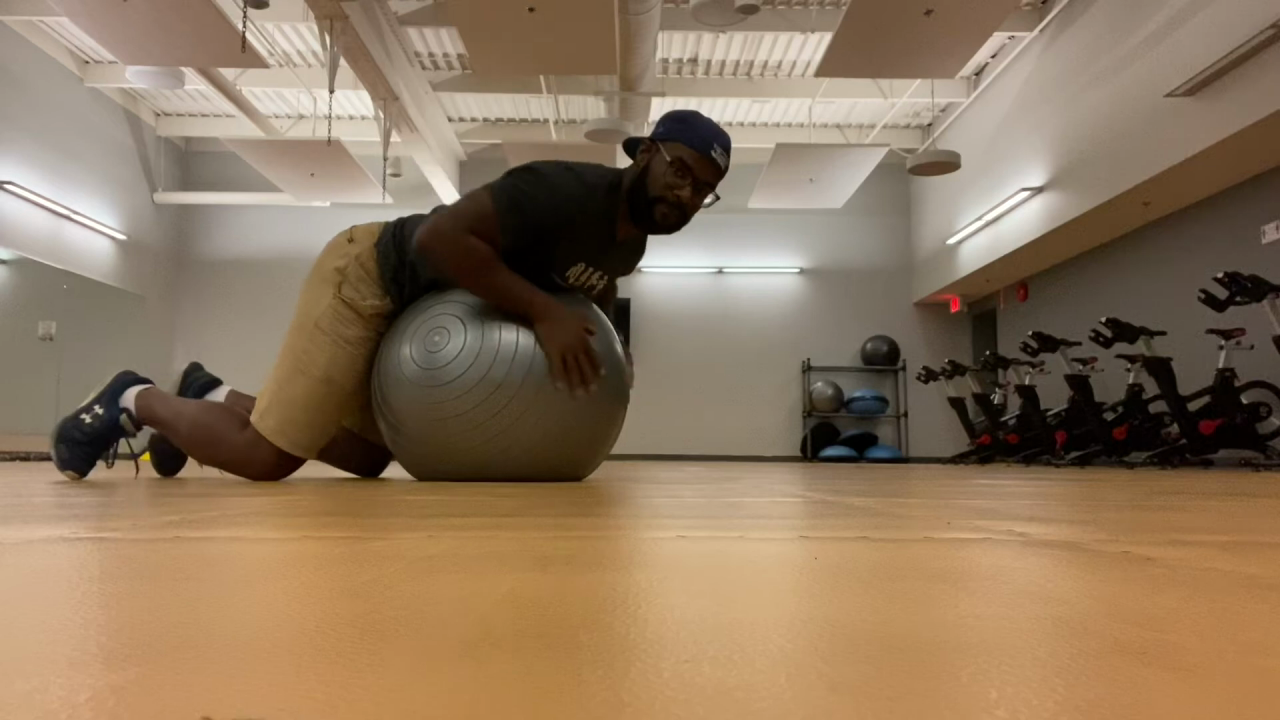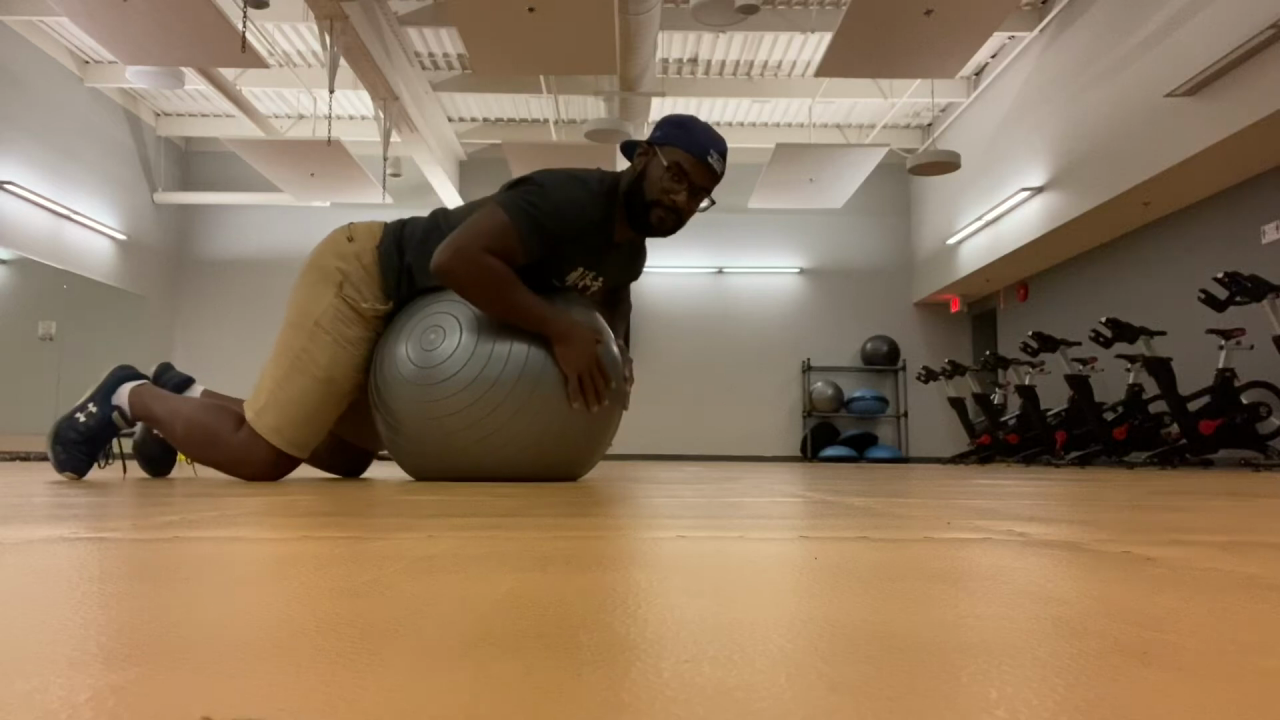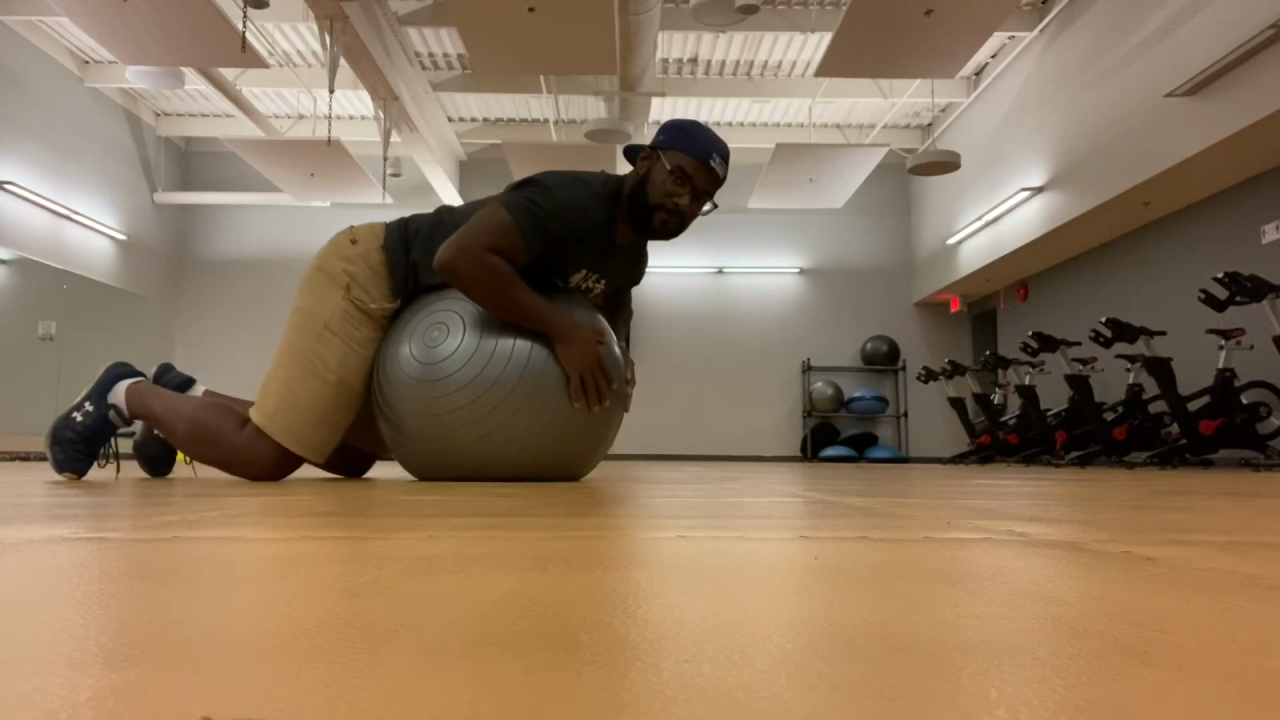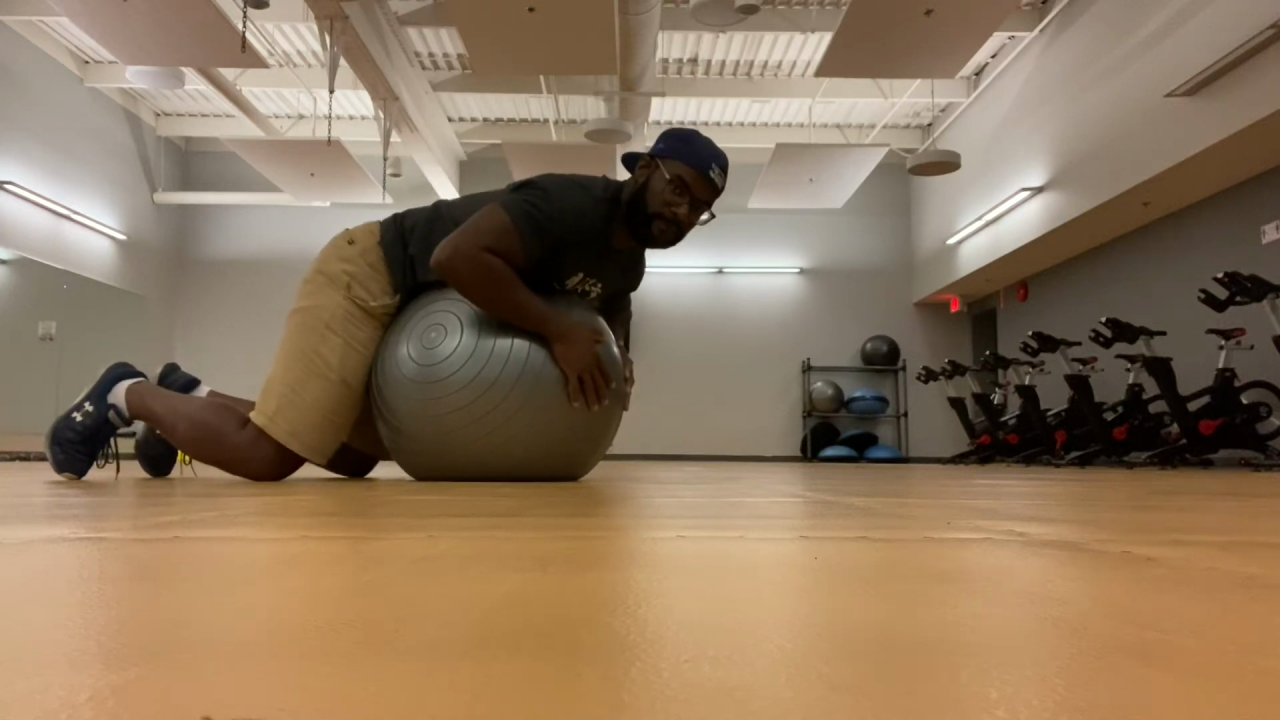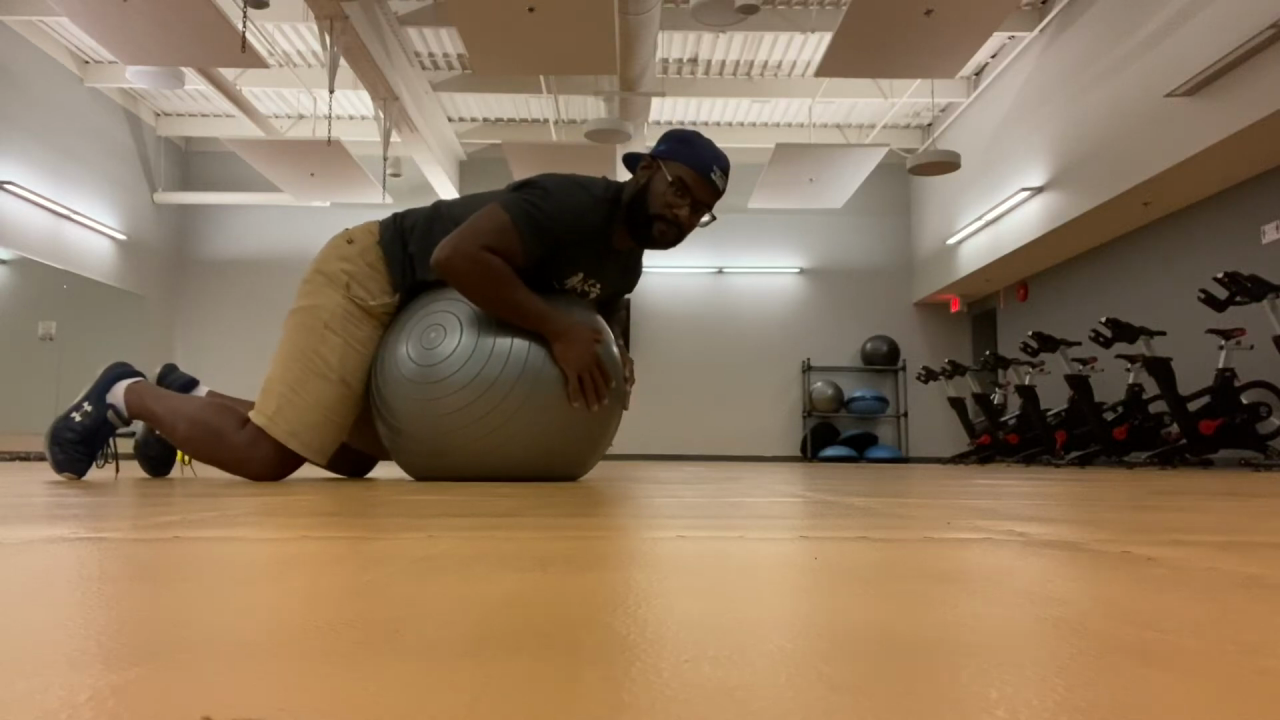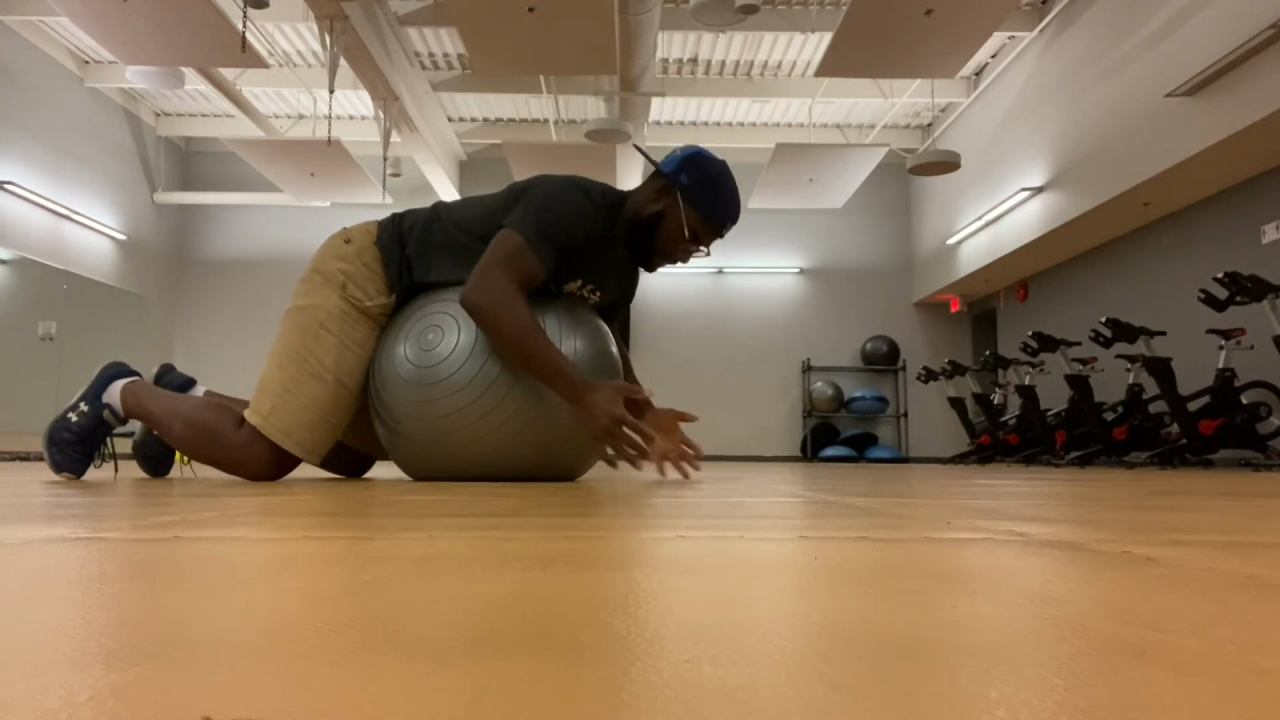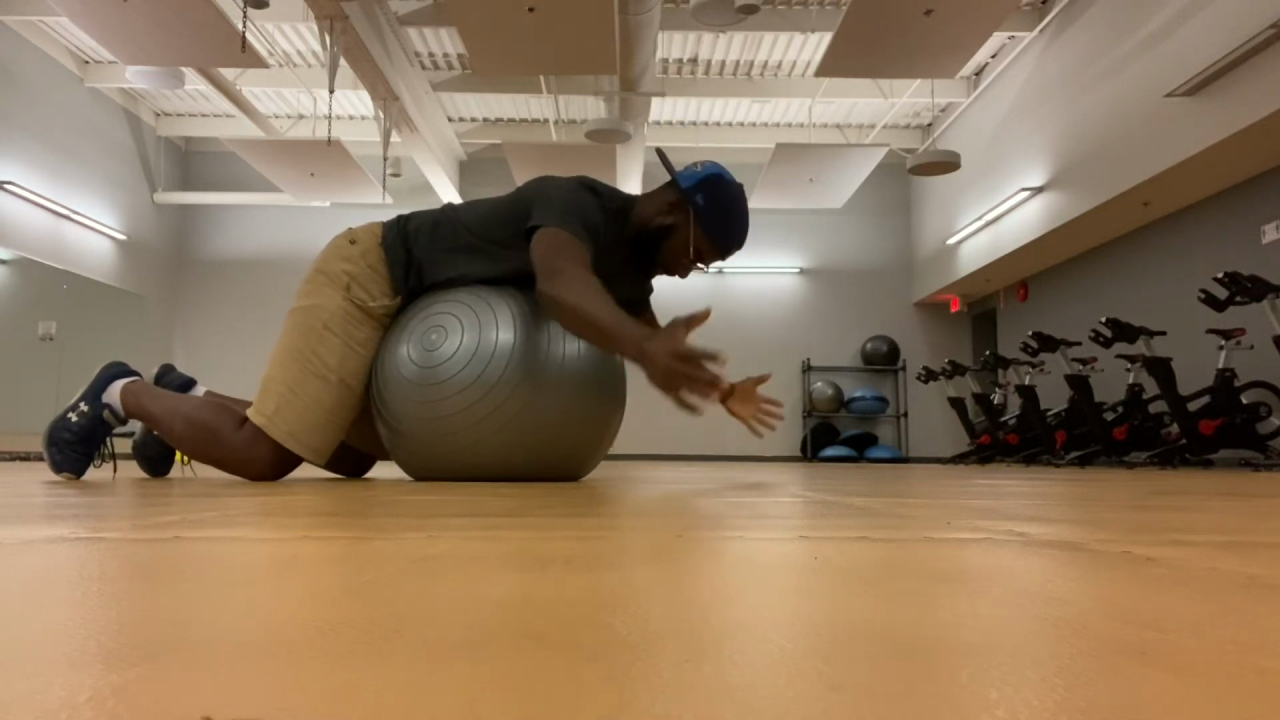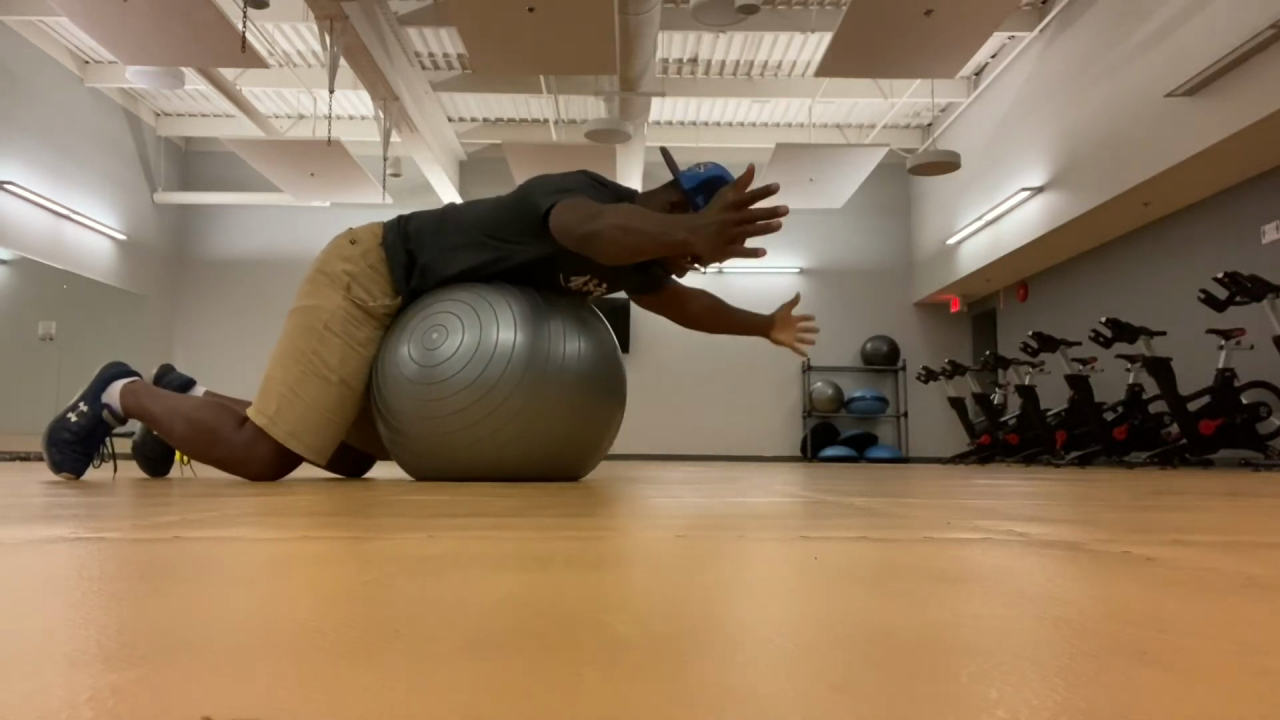
dt=0.4s
person 1, frame 1
left shoulder: (631, 242)
right shoulder: (568, 191)
left elbow: (594, 286)
right elbow: (436, 239)
left wrist: (600, 338)
right wrist: (541, 310)
left hip: (416, 313)
right hip: (370, 278)
left knee: (366, 457)
right knee: (265, 455)
left ankle: (212, 395)
right ankle: (138, 401)
person 1, frame 2
left shoulder: (629, 248)
right shoulder: (569, 199)
left elbow: (613, 297)
right elbow: (457, 261)
left wrist: (615, 347)
right wrist: (560, 332)
left hip: (407, 308)
right hip: (365, 274)
left knee: (346, 456)
right knee: (260, 456)
left ankle: (184, 394)
right ankle: (132, 398)
person 1, frame 3
left shoulder: (631, 255)
right shoulder: (573, 199)
left elbow: (612, 304)
right elbow: (460, 257)
left wrist: (615, 351)
right wrist: (561, 331)
left hip: (414, 311)
right hip: (370, 274)
left knee: (349, 456)
right knee: (264, 456)
left ankle: (188, 394)
right ankle: (131, 395)
person 1, frame 4
left shoulder: (627, 263)
right shoulder: (574, 204)
left elbow: (611, 311)
right elbow: (457, 258)
left wrist: (613, 353)
right wrist: (557, 331)
left hip: (416, 309)
right hip: (371, 275)
left knee: (352, 456)
right knee: (264, 454)
left ankle: (192, 395)
right ankle: (129, 395)
person 1, frame 5
left shoulder: (625, 265)
right shoulder: (571, 203)
left elbow: (594, 314)
right elbow: (455, 256)
left wrist: (606, 351)
right wrist: (558, 331)
left hip: (415, 309)
right hip: (371, 275)
left knee: (352, 457)
right knee: (265, 455)
left ankle: (191, 395)
right ankle: (129, 395)
person 1, frame 6
left shoulder: (620, 269)
right shoulder: (571, 206)
right elbow: (486, 295)
left wrist: (649, 414)
right wrist: (582, 395)
left hip: (410, 312)
right hip: (365, 276)
left knee: (348, 456)
right knee: (259, 455)
left ankle: (185, 395)
right ankle: (124, 393)
person 1, frame 7
left shoulder: (631, 257)
right shoulder: (580, 206)
left elbow: (640, 324)
right elbow: (561, 287)
left wrist: (723, 388)
right wrist: (650, 353)
left hip: (413, 312)
right hip: (369, 278)
left knee: (350, 457)
right knee: (262, 455)
left ankle: (186, 395)
right ankle: (124, 396)
person 1, frame 8
left shoulder: (630, 249)
right shoulder: (586, 198)
left elbow: (679, 302)
right elbow: (598, 232)
left wrist: (762, 325)
right wrist: (692, 232)
left hip: (413, 311)
right hip: (370, 278)
left knee: (350, 456)
right knee: (263, 454)
left ankle: (188, 395)
right ankle: (126, 393)
